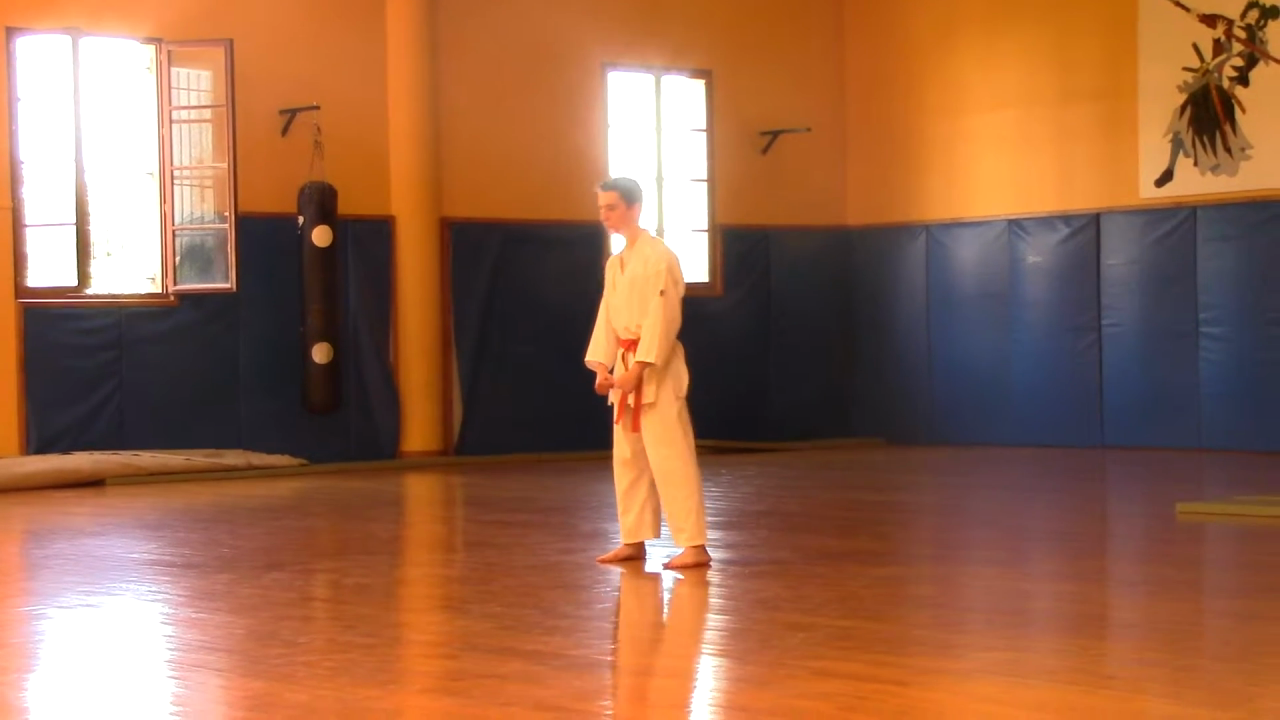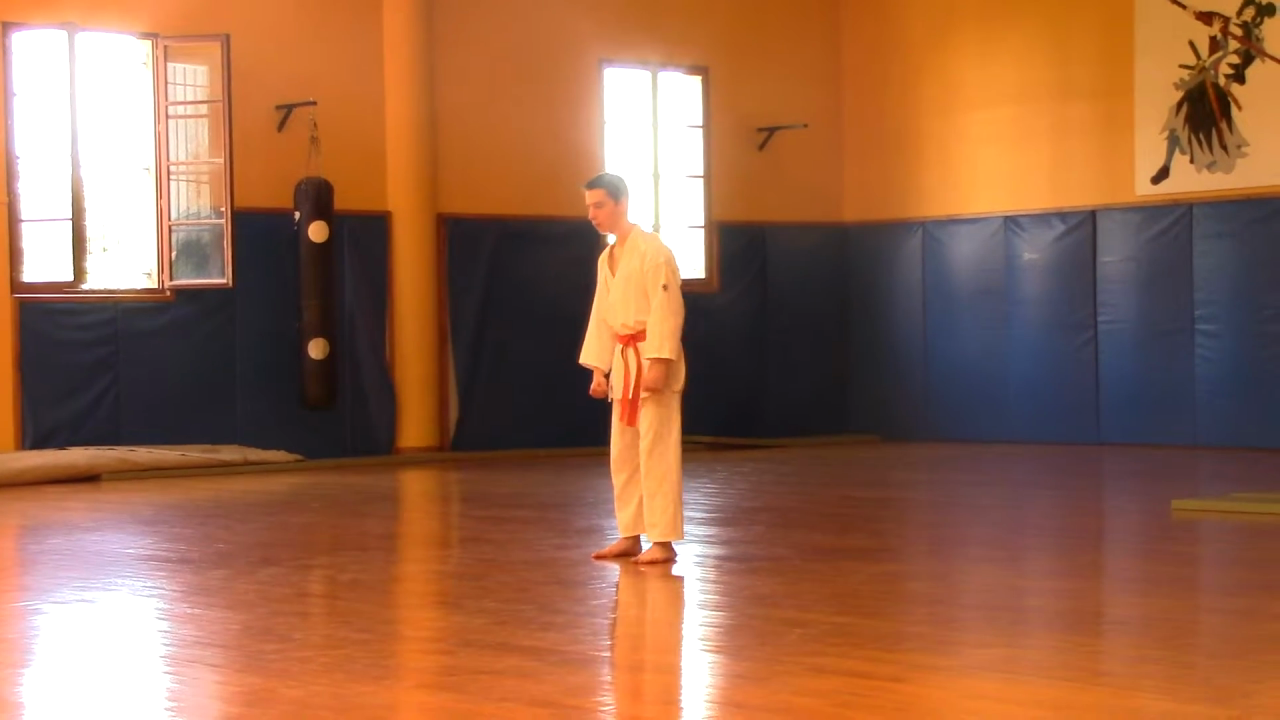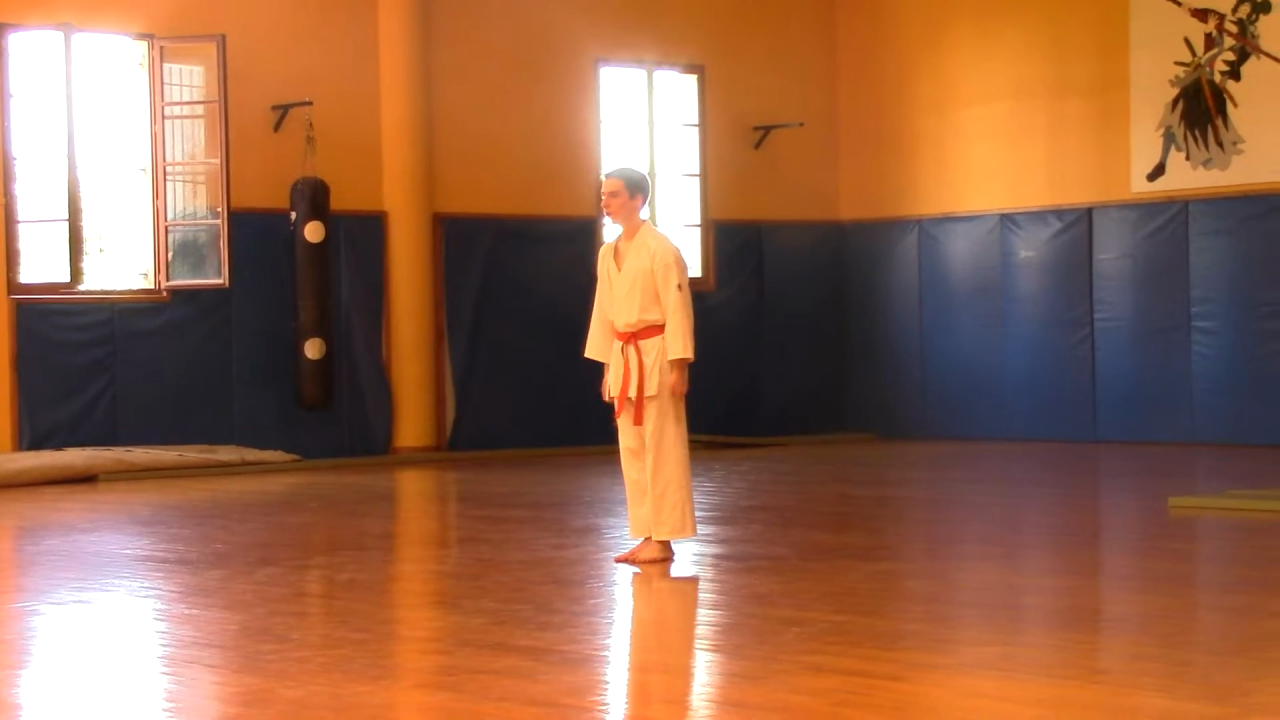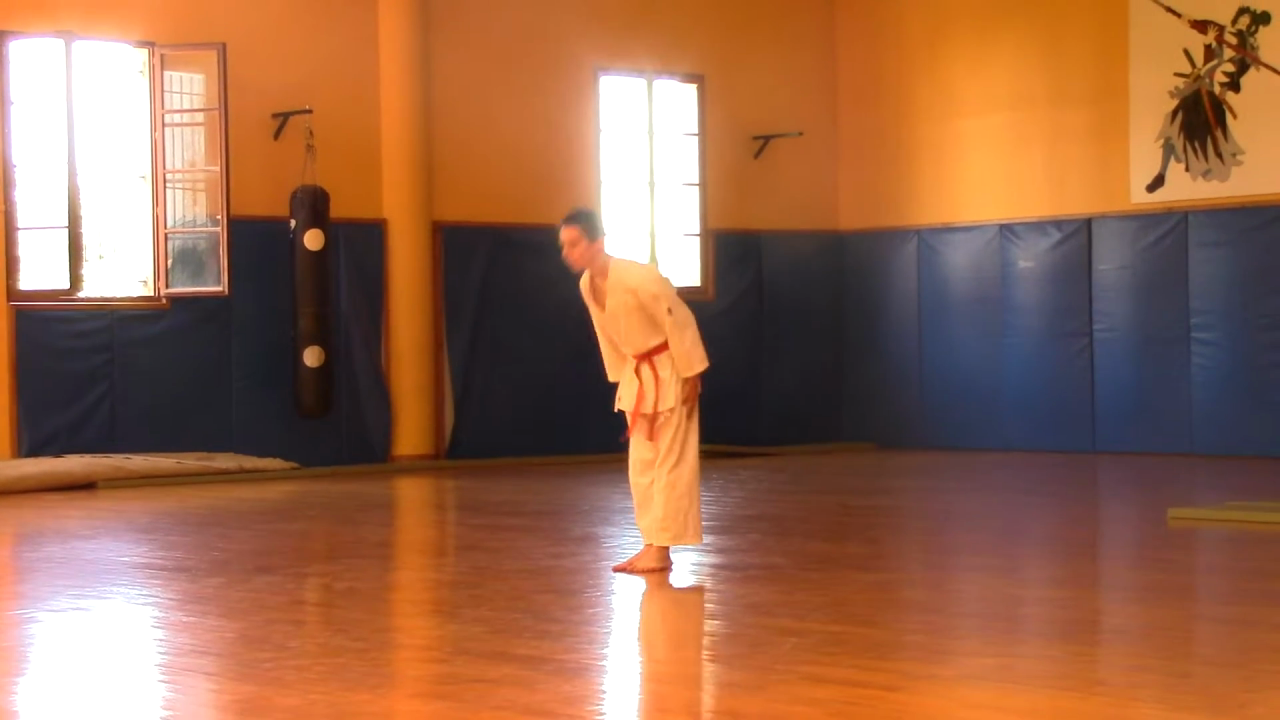
dt=0.4s
person 1, frame 1
left shoulder: (658, 255)
right shoulder: (615, 262)
left elbow: (663, 318)
right elbow: (608, 318)
left wrist: (638, 368)
right wrist: (602, 367)
left hip: (658, 367)
right hip: (625, 365)
left knee: (671, 457)
right knee: (628, 458)
left ankle: (694, 545)
right ankle: (634, 540)
person 1, frame 2
left shoulder: (653, 250)
right shoulder: (606, 258)
left elbow: (667, 311)
right elbow: (602, 317)
left wrist: (658, 365)
right wrist: (599, 369)
left hip: (653, 360)
right hip: (624, 360)
left knee: (656, 452)
right knee: (623, 454)
left ankle: (662, 541)
right ankle: (630, 535)
person 1, frame 3
left shoulder: (660, 248)
right shoulder: (608, 251)
left elbow: (678, 309)
left wrist: (679, 367)
right wrist: (606, 365)
left hip: (656, 357)
right hip: (623, 358)
left knee: (662, 452)
right knee: (633, 453)
left ankle: (662, 540)
right ankle: (648, 536)
person 1, frame 4
left shoulder: (638, 279)
right shoulder: (586, 285)
left elbow: (680, 325)
left wrist: (690, 380)
right wrist: (625, 380)
left hip: (670, 374)
right hip: (638, 376)
left knee: (671, 463)
right knee: (643, 467)
left ankle: (660, 549)
right ankle: (651, 545)
person 2, frame 1
left shoulder: (1256, 40)
right shoulder: (1228, 25)
left hip: (1223, 88)
right hip: (1207, 82)
right knee: (1184, 120)
right ankle: (1170, 169)
person 2, frame 2
left shoulder: (1252, 37)
right shoulder: (1225, 23)
left hip: (1219, 86)
right hip: (1203, 80)
right knee: (1181, 118)
right ankle: (1166, 166)
person 2, frame 3
left shoulder: (1247, 35)
right shoulder: (1220, 20)
left hip: (1214, 84)
right hip: (1199, 78)
right knee: (1176, 115)
right ankle: (1162, 163)
person 2, frame 4
left shoulder: (1247, 45)
right shoulder: (1220, 32)
left hip: (1214, 95)
right hip: (1198, 89)
left knee: (1209, 132)
right knee: (1175, 126)
right ankle: (1161, 174)
